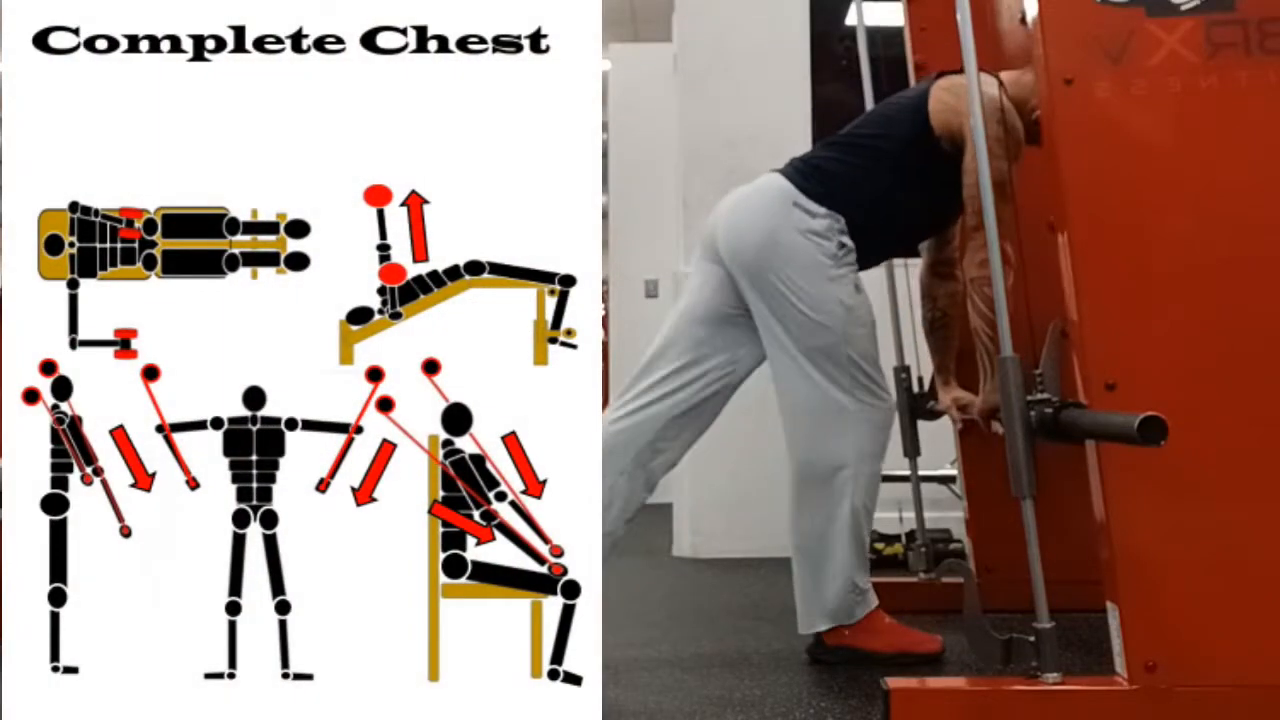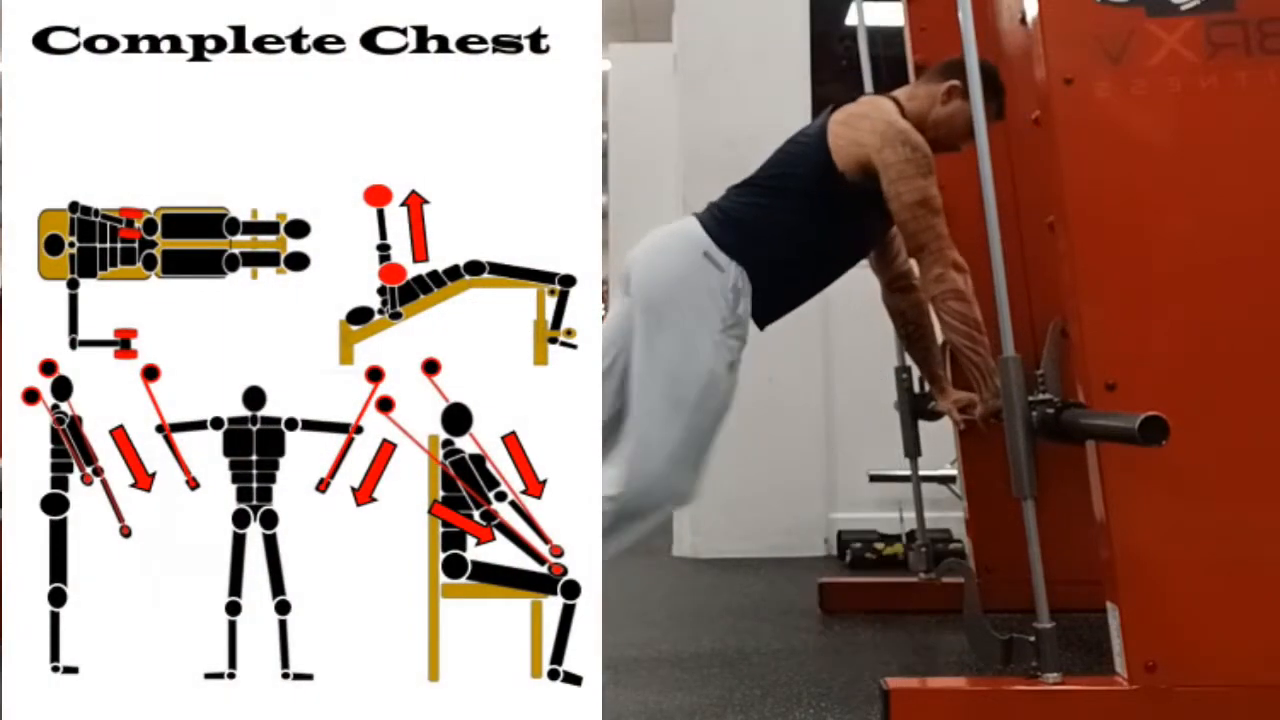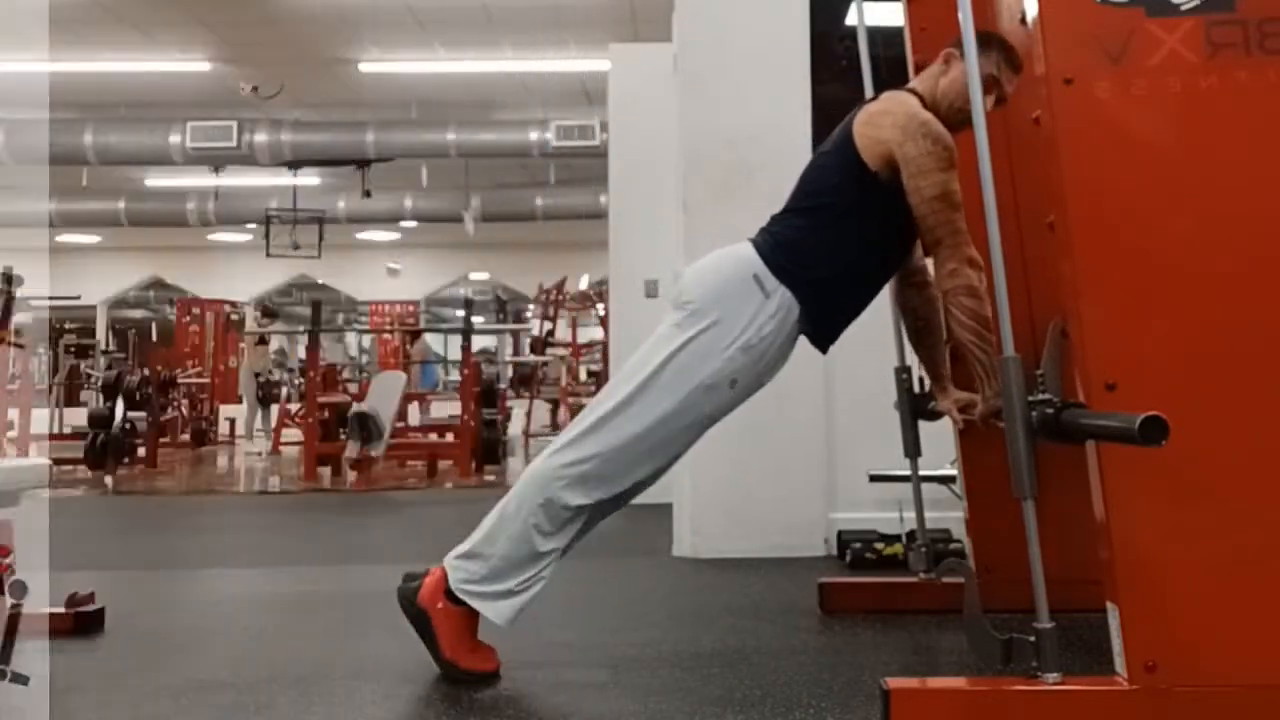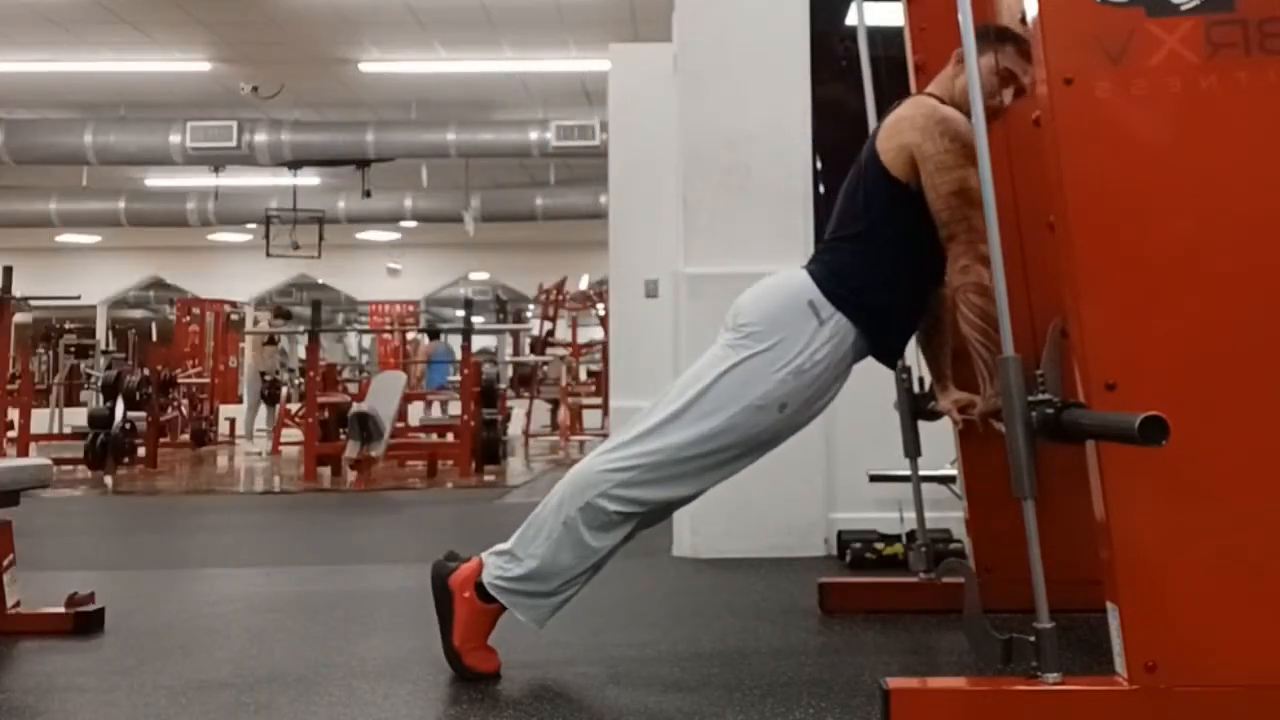
dt=1s
person 1, frame 1
left shoulder: (957, 108)
right shoulder: (991, 110)
left elbow: (945, 267)
right elbow: (984, 260)
left wrist: (945, 380)
right wrist: (997, 383)
left hip: (751, 216)
right hip: (795, 230)
left knee: (655, 410)
right knee: (850, 420)
right ankle: (841, 619)
person 1, frame 2
left shoulder: (871, 133)
right shoulder: (894, 135)
left elbow: (899, 281)
right elbow: (940, 274)
left wrist: (941, 389)
right wrist: (994, 395)
left hip: (683, 264)
right hip: (704, 274)
right knee: (656, 472)
person 1, frame 3
left shoulder: (898, 135)
right shoulder: (914, 127)
left elbow: (916, 278)
right elbow: (957, 266)
left wrist: (943, 386)
right wrist: (993, 387)
left hip: (760, 303)
right hip: (751, 299)
left knee: (611, 454)
right knee: (603, 453)
left ankle: (463, 580)
right ankle: (452, 588)
person 1, frame 4
left shoulder: (924, 135)
right shoulder: (939, 127)
left elbow: (928, 275)
right elbow: (969, 266)
left wrist: (945, 386)
right wrist: (997, 388)
left hip: (814, 328)
right hip: (805, 325)
left knee: (653, 464)
right knee: (648, 463)
left ankle: (494, 577)
right ankle: (482, 583)
